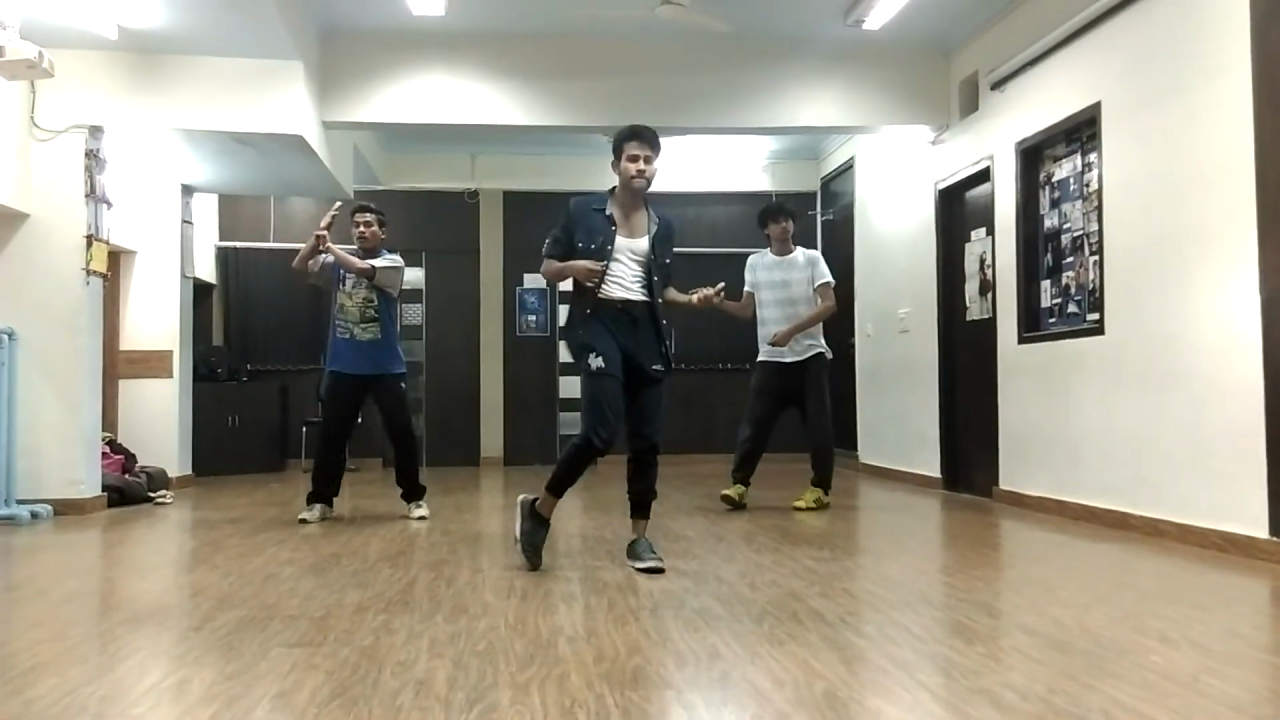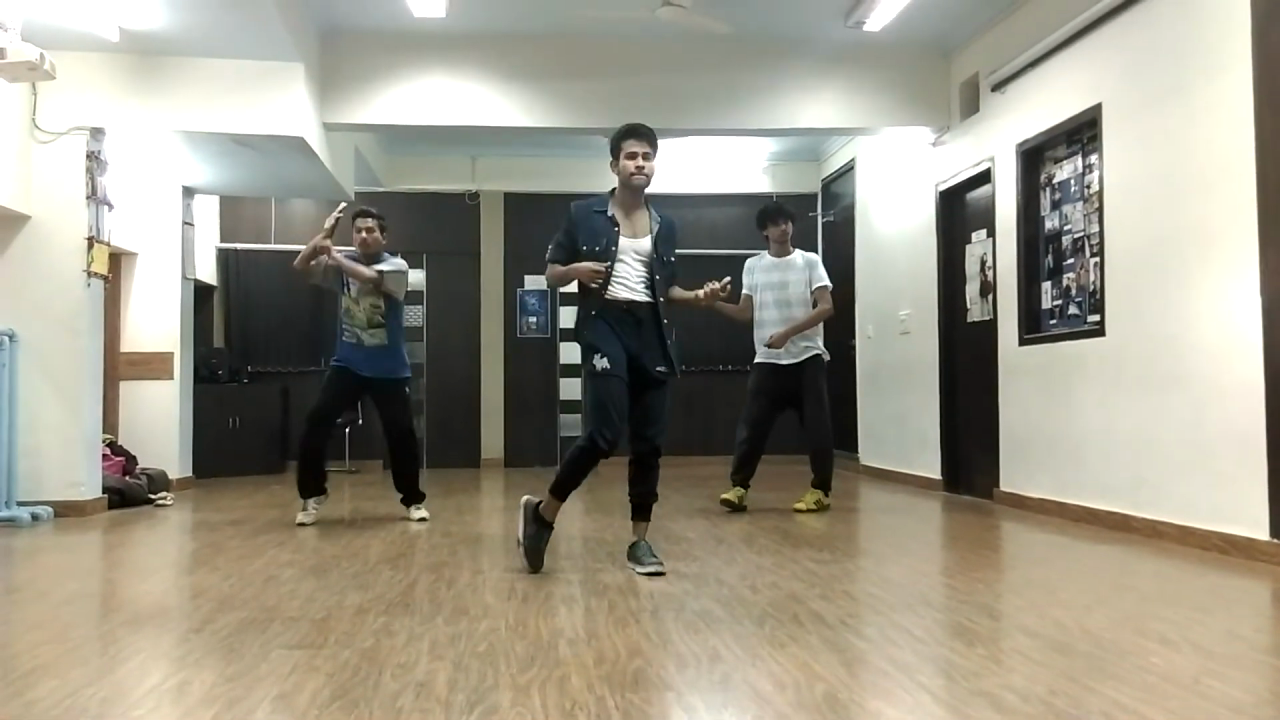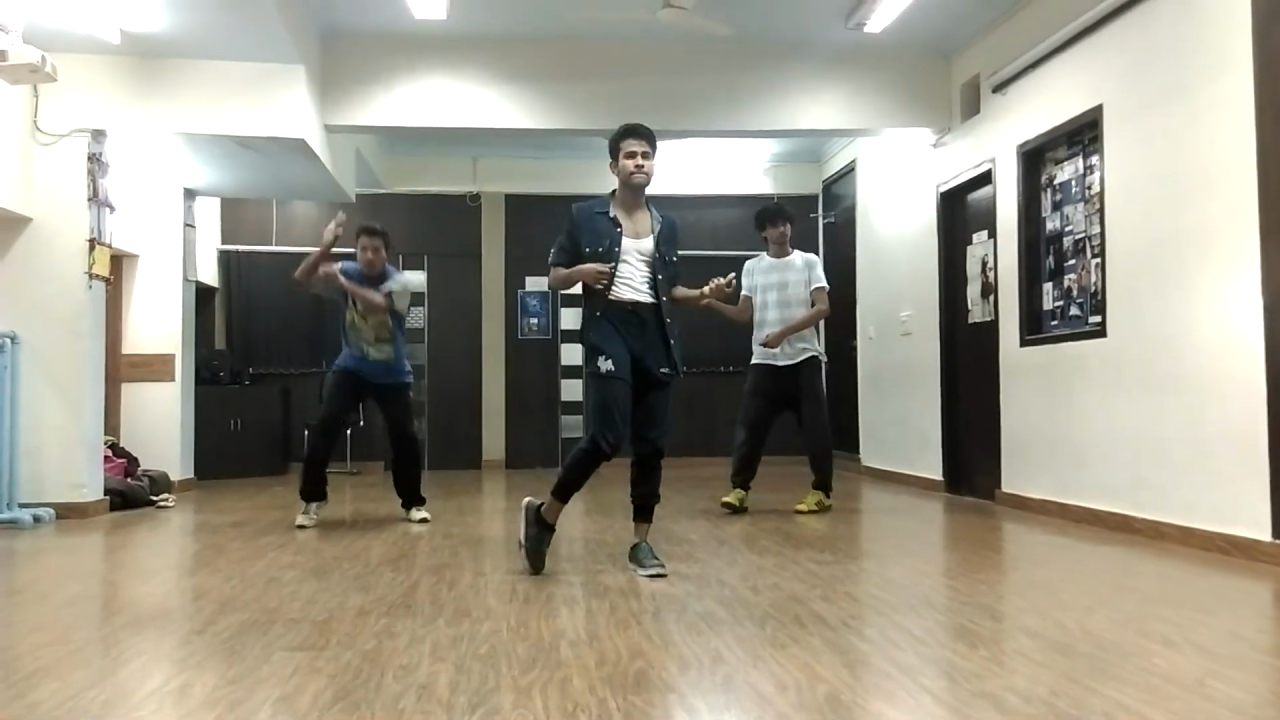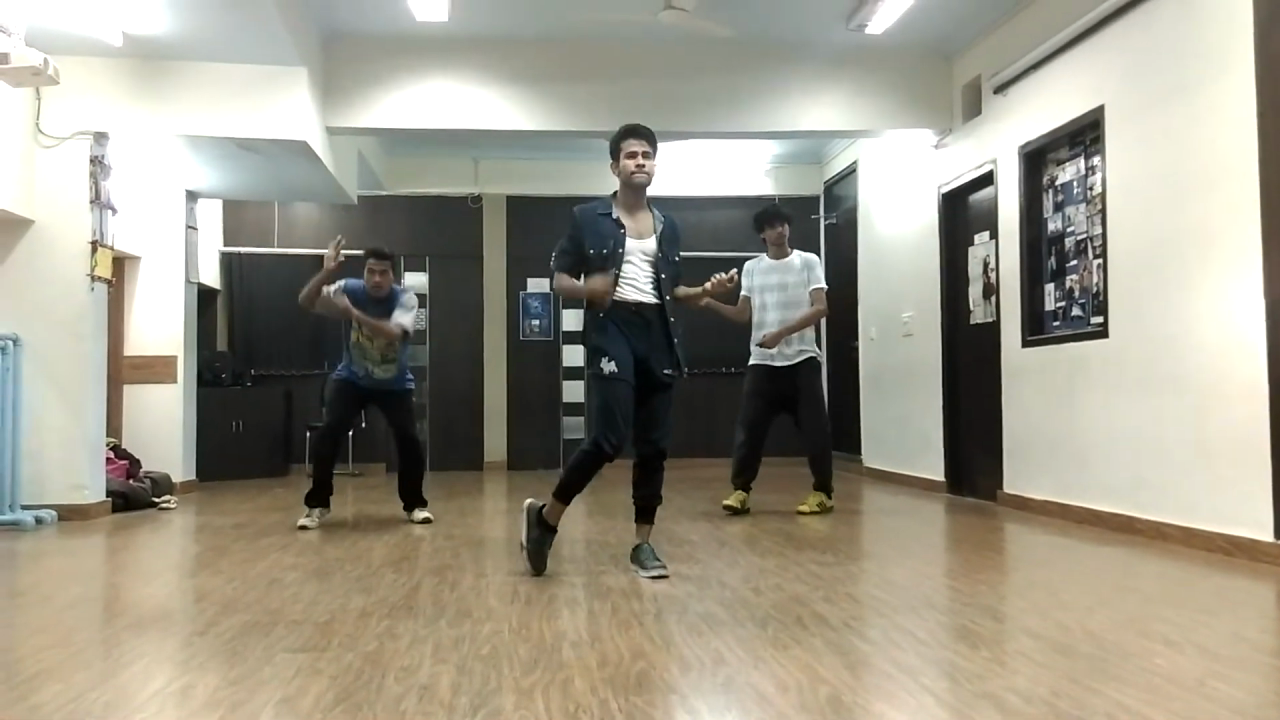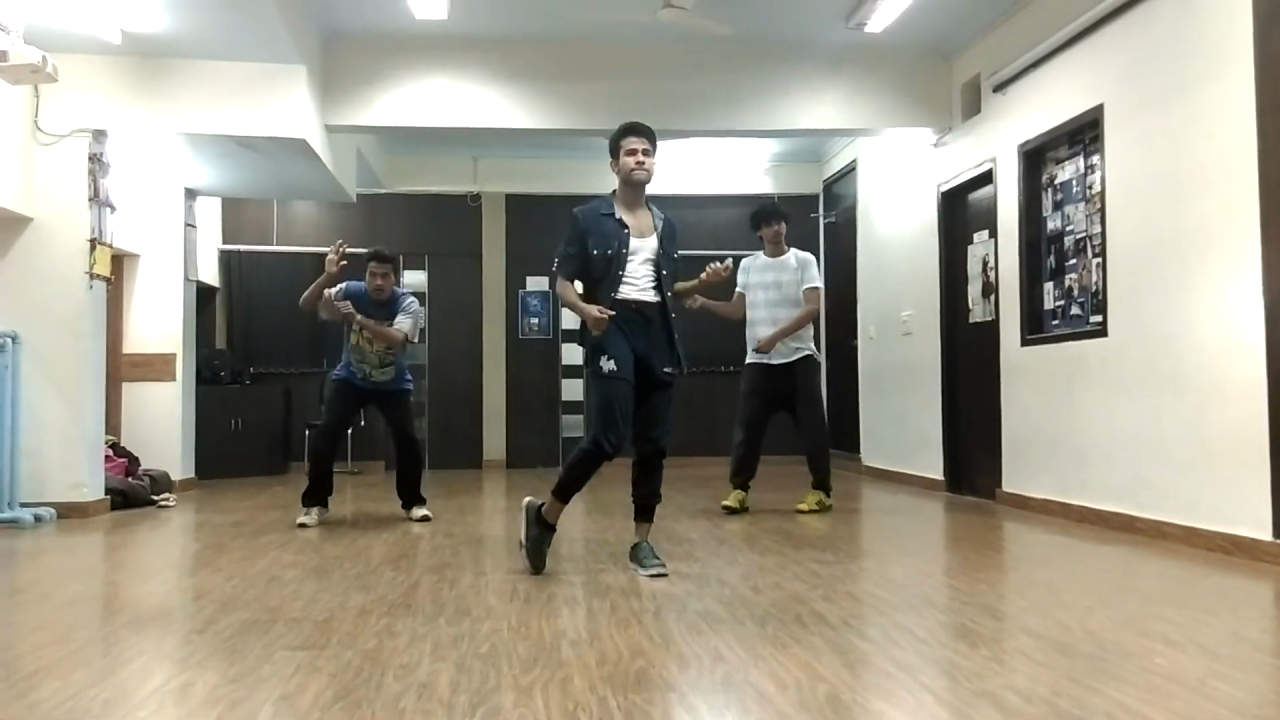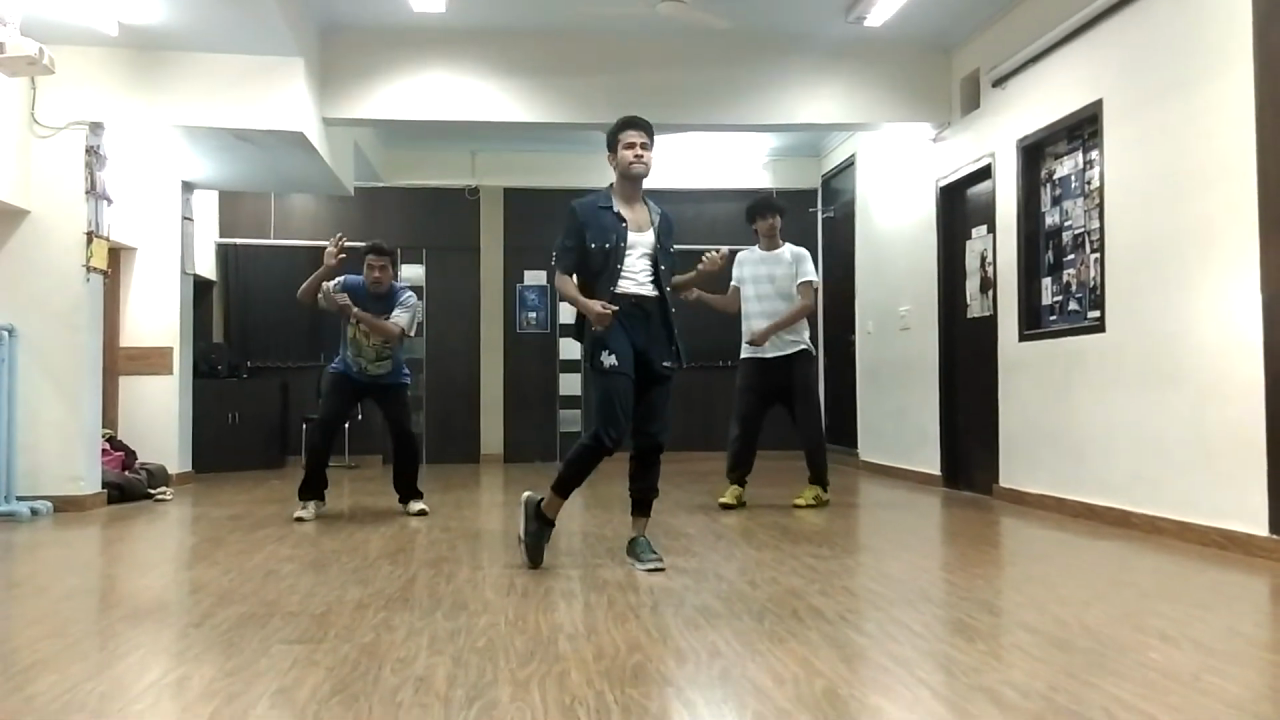
dt=0.1s
person 1, frame 1
left shoulder: (663, 226)
right shoulder: (583, 212)
right elbow: (547, 266)
left wrist: (691, 300)
right wrist: (571, 267)
left hip: (646, 330)
right hip: (600, 322)
left knee: (647, 440)
right knee: (601, 430)
left ankle: (639, 538)
right ankle: (538, 509)
person 1, frame 2
left shoulder: (665, 226)
right shoulder: (584, 214)
right elbow: (551, 273)
left wrist: (697, 296)
right wrist: (574, 270)
left hip: (650, 331)
right hip: (604, 325)
left knee: (649, 442)
right knee: (605, 433)
left ankle: (639, 541)
right ankle: (540, 512)
person 1, frame 3
left shoulder: (666, 226)
right shoulder: (586, 216)
right elbow: (554, 276)
left wrist: (701, 294)
right wrist: (579, 272)
left hip: (653, 332)
right hip: (608, 326)
left knee: (651, 444)
right knee: (607, 435)
left ankle: (640, 542)
right ankle: (543, 513)
person 1, frame 4
left shoulder: (667, 226)
right shoulder: (588, 218)
right elbow: (559, 278)
left wrist: (703, 290)
right wrist: (585, 287)
left hip: (656, 333)
right hip: (612, 328)
left knee: (654, 445)
right knee: (609, 437)
left ankle: (643, 544)
right ankle: (545, 515)
person 1, frame 5
left shoulder: (665, 225)
right shoulder: (588, 218)
right elbow: (562, 281)
left wrist: (700, 283)
right wrist: (584, 308)
left hip: (657, 332)
right hip: (612, 328)
left knee: (653, 444)
right knee: (609, 436)
left ankle: (641, 542)
right ankle: (544, 513)
person 1, frame 6
left shoulder: (662, 219)
right shoulder: (587, 211)
right elbow: (562, 276)
left wrist: (698, 274)
right wrist: (584, 305)
left hip: (655, 326)
right hip: (610, 323)
left knee: (651, 437)
right knee: (608, 431)
left ankle: (639, 535)
right ankle: (542, 509)
person 2, frame 1
left shoulder: (811, 258)
right shoulder: (755, 263)
left elbow: (829, 304)
right elbow: (747, 310)
left wrist: (791, 331)
right wrist: (717, 301)
left hip: (809, 355)
right hip: (770, 357)
left knee: (818, 425)
right knee: (754, 422)
left ankle: (820, 488)
right ankle: (740, 484)
person 2, frame 2
left shoulder: (810, 261)
right shoulder: (753, 265)
left elbow: (825, 307)
right elbow: (745, 313)
left wrist: (787, 333)
right wrist: (714, 302)
left hip: (807, 357)
right hip: (767, 360)
left knee: (818, 426)
right knee: (751, 425)
left ankle: (820, 490)
right ankle: (739, 487)
person 2, frame 3
left shoulder: (809, 262)
right shoulder: (752, 267)
left elbow: (822, 308)
right elbow: (744, 314)
left wrist: (783, 332)
right wrist: (711, 302)
left hip: (804, 358)
right hip: (764, 361)
left knee: (816, 427)
right knee: (749, 426)
left ankle: (821, 491)
right ankle: (739, 489)
person 2, frame 4
left shoulder: (808, 261)
right shoulder: (751, 268)
left elbow: (820, 308)
right elbow: (744, 314)
left wrist: (780, 333)
right wrist: (710, 303)
left hip: (802, 360)
right hip: (762, 362)
left knee: (815, 428)
right knee: (749, 428)
left ankle: (822, 492)
right ankle: (740, 490)
person 2, frame 5
left shoulder: (804, 260)
right shoulder: (747, 265)
left elbow: (813, 308)
right elbow: (736, 310)
left wrist: (775, 336)
right wrist: (702, 302)
left hip: (799, 358)
right hip: (759, 361)
left knee: (813, 426)
right knee: (747, 427)
left ankle: (821, 491)
right ankle: (739, 490)
person 2, frame 6
left shoulder: (798, 255)
right shoulder: (743, 258)
left elbow: (808, 303)
right elbow: (731, 304)
left wrist: (769, 329)
right wrist: (698, 295)
left hip: (795, 351)
right hip: (755, 355)
left knee: (808, 420)
right knee: (743, 421)
left ankle: (818, 486)
right ankle: (736, 485)
person 3, frame 1
left shoulder: (393, 263)
right shoulder: (339, 261)
left elbow: (362, 269)
right elbow: (299, 267)
left wrist: (329, 247)
right wrist: (318, 235)
left hip: (386, 366)
right hip: (343, 364)
left knee: (401, 430)
right knee: (332, 432)
left ankle: (414, 498)
right ankle: (321, 500)
person 3, frame 2
left shoulder: (396, 267)
right shoulder: (345, 260)
left elbow: (370, 279)
right elbow: (300, 266)
left wrist: (334, 256)
right wrist: (325, 235)
left hip: (389, 368)
right hip: (347, 362)
left knee: (401, 433)
right knee: (317, 418)
left ankle: (413, 500)
right ankle: (312, 495)
person 3, frame 3
left shoulder: (400, 281)
right shoulder: (347, 271)
left elbow: (379, 304)
right elbow: (301, 278)
left wrist: (342, 284)
right wrist: (325, 247)
left hip: (392, 374)
right hip: (351, 368)
left knee: (404, 436)
right knee: (325, 427)
left ankle: (413, 502)
right ankle: (313, 500)
person 3, frame 4
left shoulder: (406, 300)
right shoulder: (349, 290)
left elbow: (394, 334)
right elbow: (305, 302)
left wrist: (356, 315)
right wrist: (326, 272)
left hip: (395, 384)
right hip: (351, 379)
left knee: (408, 439)
right knee: (328, 433)
left ankle: (414, 503)
right ankle: (317, 505)
person 3, frame 5
left shoulder: (407, 303)
right shoulder: (350, 292)
left elbow: (396, 339)
right elbow: (306, 305)
left wrist: (359, 319)
right wrist: (328, 276)
left hip: (393, 384)
right hip: (350, 379)
left knee: (407, 438)
right knee: (326, 432)
left ankle: (413, 501)
right ankle: (315, 503)
person 3, frame 6
left shoulder: (406, 298)
right shoulder: (348, 285)
left elbow: (392, 333)
right elbow: (304, 296)
left wrist: (355, 311)
right wrist: (326, 269)
left hip: (390, 378)
right hip: (347, 373)
left knee: (403, 432)
right knee: (323, 426)
left ankle: (410, 496)
right ankle: (312, 497)
